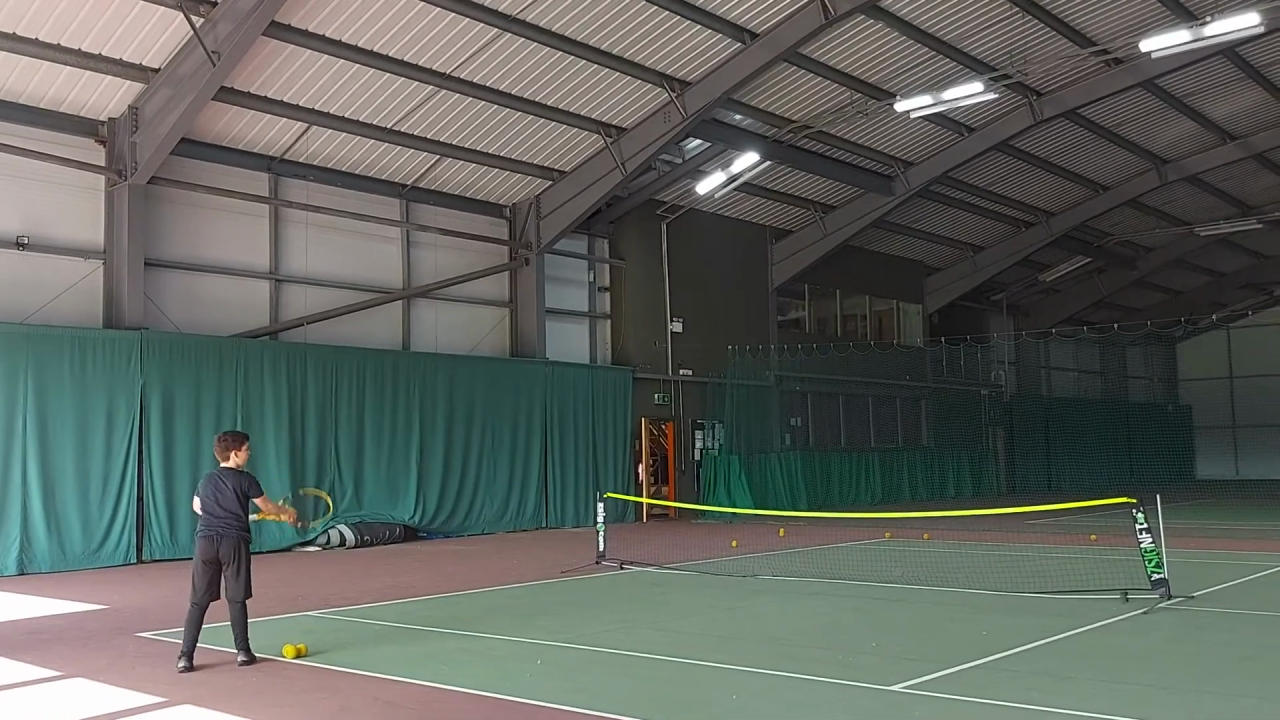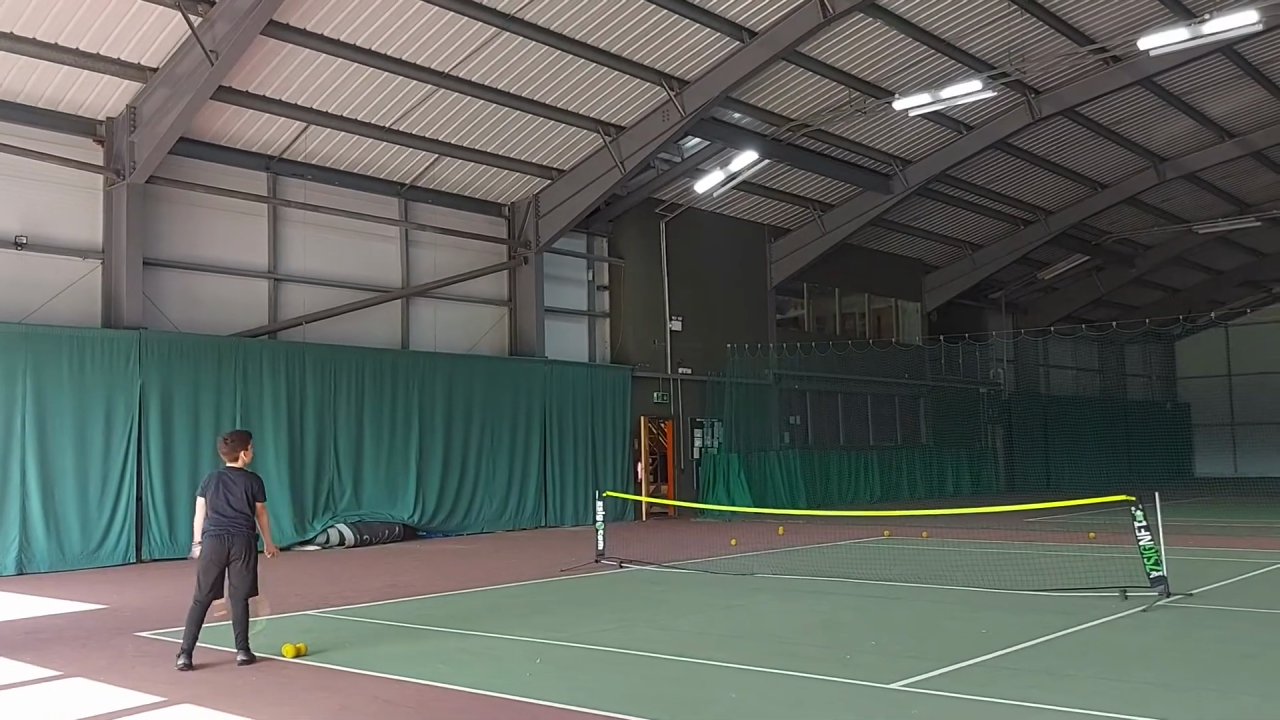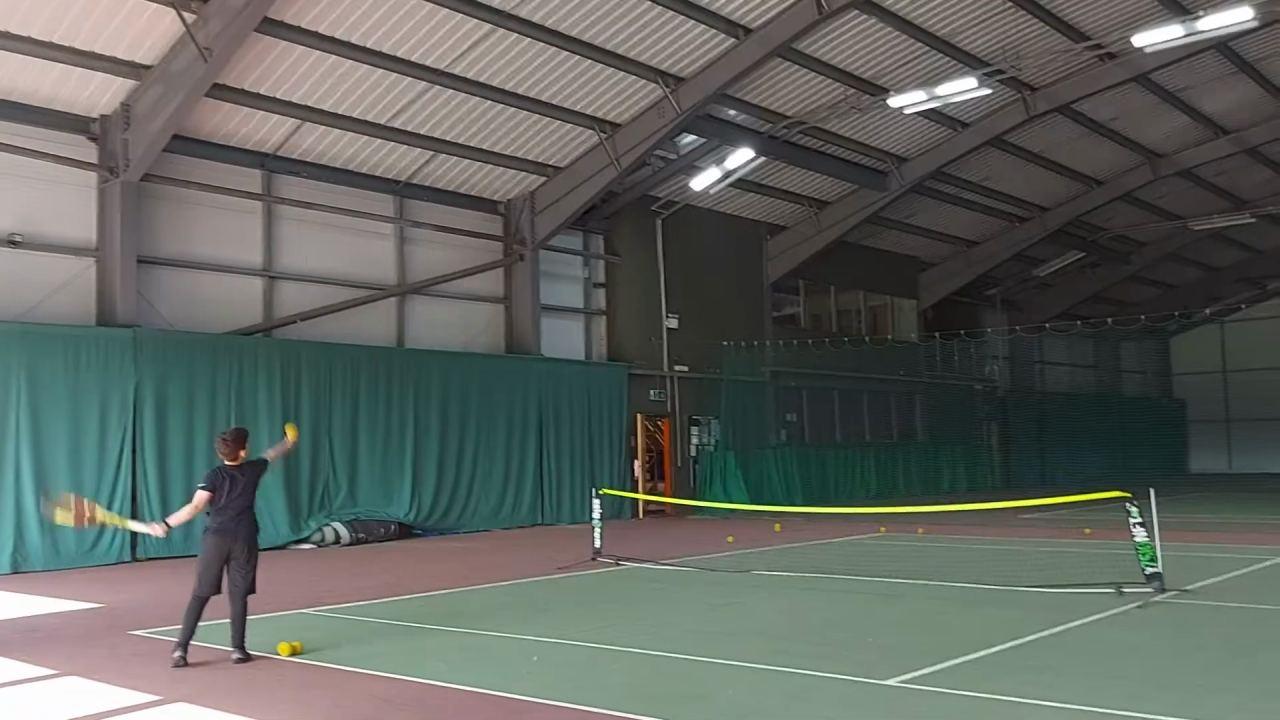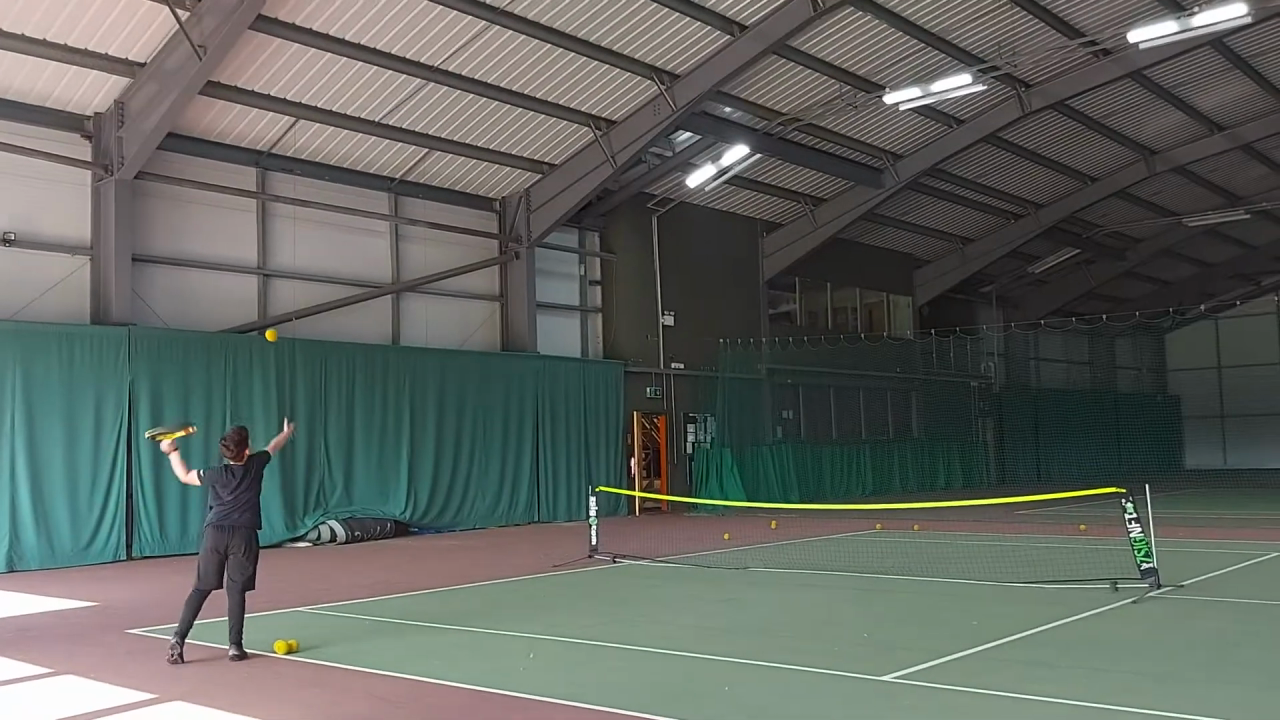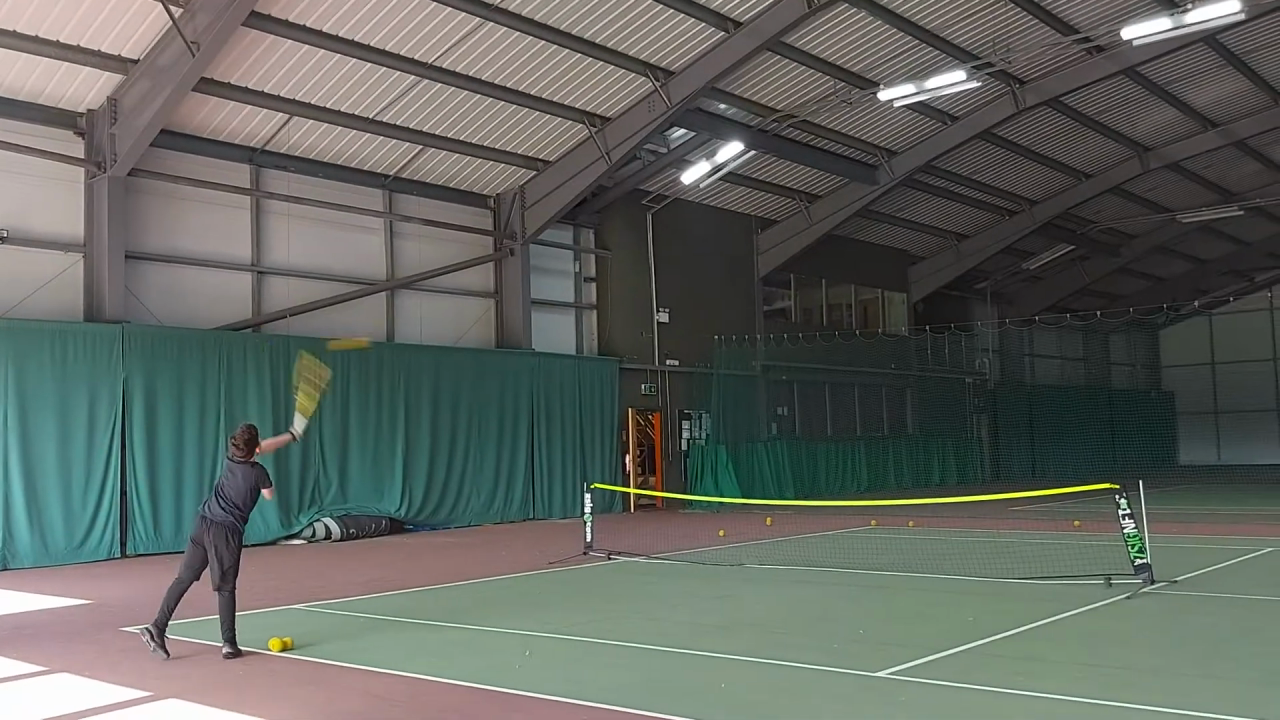
dt=0.3s
person 1, frame 1
left shoulder: (207, 478)
right shoulder: (246, 480)
left elbow: (197, 507)
right elbow: (266, 506)
right wrist: (286, 512)
left hip: (206, 541)
right hip: (234, 543)
left knee: (199, 601)
right knee: (236, 600)
left ankle: (185, 656)
right ankle: (243, 651)
person 1, frame 2
left shoulder: (211, 479)
right shoulder: (253, 480)
left elbow: (199, 513)
right elbow: (261, 514)
left wrist: (198, 542)
right wrist: (269, 542)
left hip: (213, 541)
right hip: (243, 542)
left knee: (201, 599)
right knee: (239, 598)
left ankle: (185, 654)
right ankle: (242, 650)
person 1, frame 3
left shoulder: (214, 476)
right shoulder: (252, 470)
left elbow: (195, 506)
right elbow: (270, 456)
left wrist: (166, 524)
right wrist: (287, 445)
left hip: (216, 538)
right hip: (244, 541)
left knee: (200, 595)
right knee: (239, 596)
left ankle: (181, 648)
right ankle: (238, 649)
person 1, frame 4
left shoulder: (217, 474)
right shoulder: (256, 464)
left elbow: (185, 476)
right elbow: (272, 447)
left wrist: (171, 450)
right wrist: (287, 433)
left hip: (216, 533)
right hip: (244, 536)
left knee: (200, 589)
right knee: (237, 591)
left ankle: (178, 640)
right ankle: (235, 646)
person 1, frame 5
left shoulder: (231, 459)
right shoulder: (259, 472)
left elbow: (264, 447)
right elbow: (269, 495)
left wrist: (290, 435)
left hip: (203, 524)
right hip: (226, 532)
left knee: (183, 579)
right knee: (225, 589)
left ankle: (158, 627)
right ankle: (229, 644)
